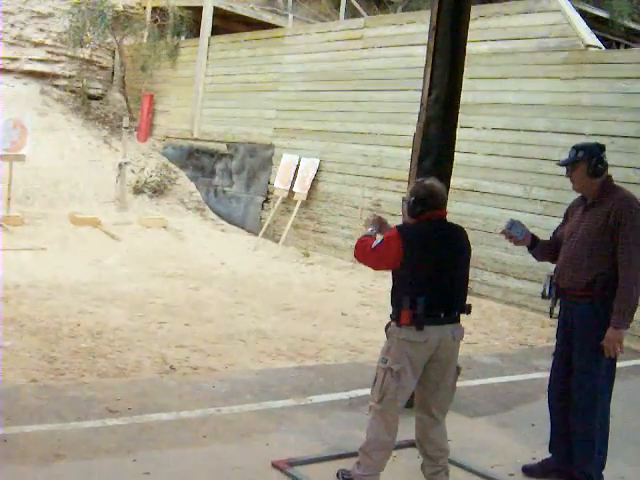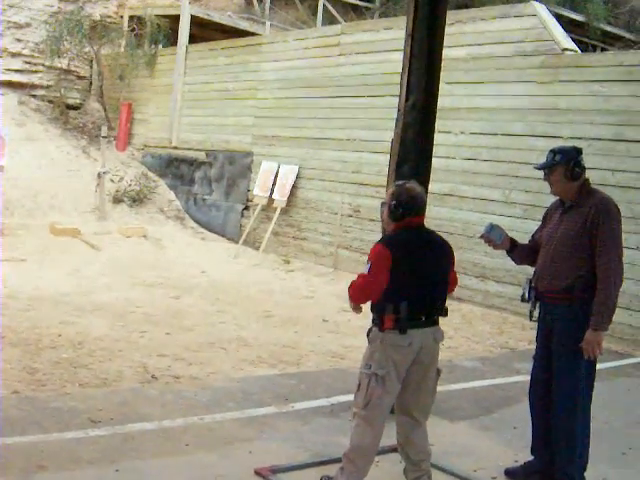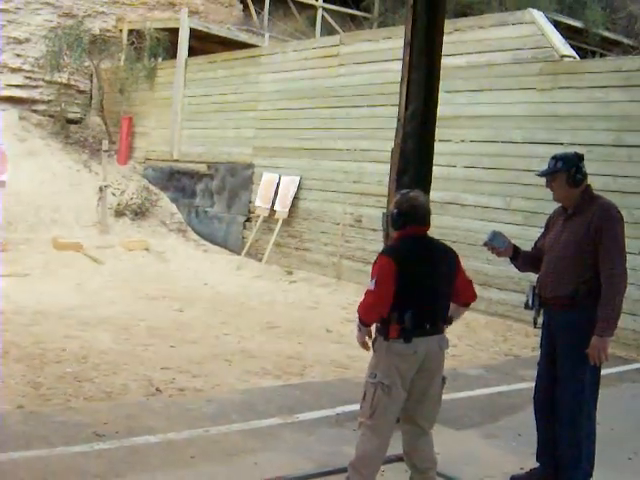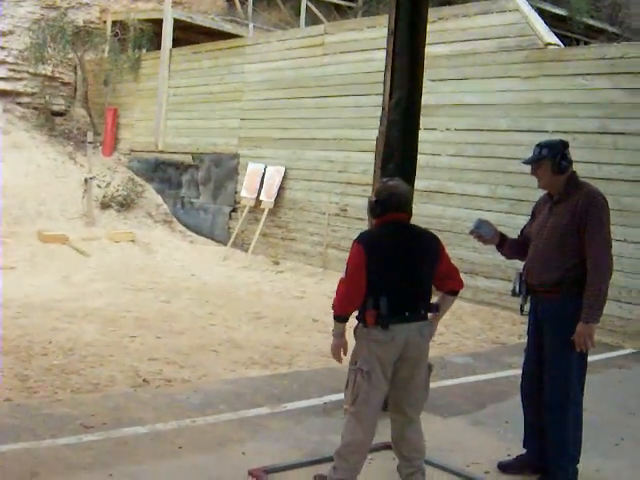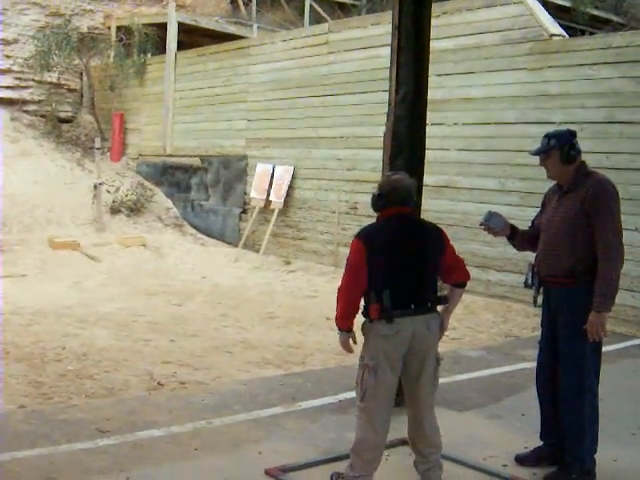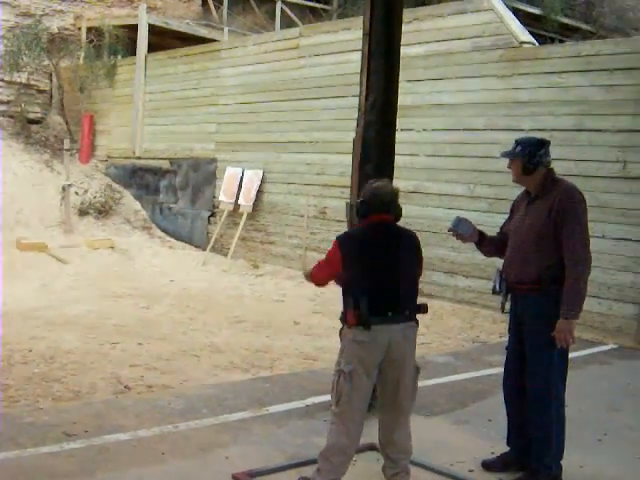
dt=0.4s
person 1, frame 1
right shoulder: (577, 206)
right elbow: (556, 251)
right wrist: (531, 242)
left hip: (598, 311)
right hip: (569, 307)
left knee: (589, 396)
right knee: (559, 388)
person 1, frame 2
left shoulder: (601, 208)
right shoulder: (555, 209)
left elbow: (609, 272)
right elbow: (535, 254)
left wrist: (598, 326)
right wrist: (509, 246)
left hip: (577, 313)
right hip: (548, 309)
left knee: (570, 397)
right knee: (540, 391)
person 1, frame 3
left shoulder: (603, 214)
right shoulder: (558, 215)
left elbow: (614, 278)
right elbow: (539, 261)
left wrist: (603, 332)
right wrist: (513, 253)
left hip: (581, 318)
right hip: (552, 316)
left knee: (575, 403)
right knee: (545, 398)
person 1, frame 4
left shoulder: (588, 200)
right shoulder: (544, 203)
left elbow: (599, 264)
right elbow: (525, 248)
left wrist: (589, 318)
right wrist: (499, 241)
left hip: (567, 306)
right hip: (540, 303)
left knee: (562, 390)
right knee: (532, 385)
person 1, frame 5
left shoulder: (598, 189)
right shoulder: (554, 193)
left elbow: (610, 254)
right elbow: (536, 239)
left wrist: (600, 307)
right wrist: (510, 232)
left hip: (580, 296)
right hip: (553, 294)
left knee: (577, 381)
right knee: (548, 376)
right ankle: (554, 446)
person 1, frame 6
left shoulder: (565, 197)
right shoulder: (523, 200)
left elbow: (577, 261)
right elbow: (505, 246)
left wrist: (568, 315)
right wrist: (478, 238)
left hip: (547, 303)
right hip: (520, 300)
left knee: (544, 387)
right knee: (515, 382)
right ankle: (520, 452)
person 2, frame 1
left shoulder: (405, 236)
right shoulder: (459, 237)
left elbow: (365, 252)
left wrist: (372, 230)
right wrist: (388, 229)
left hip: (412, 332)
right hip: (449, 331)
left knee: (385, 406)
right knee: (434, 409)
person 2, frame 2
left shoulder: (389, 245)
right shoulder: (441, 246)
left elbow: (364, 290)
right elbow: (449, 284)
left wrist: (354, 293)
left hip: (393, 337)
right hip: (429, 334)
left knee: (370, 412)
right knee: (415, 412)
person 2, frame 3
left shoulder: (392, 255)
right shoulder: (447, 254)
left elbow: (375, 304)
right elbow: (465, 297)
left wrist: (363, 325)
left hip: (398, 346)
right hip: (433, 344)
left knee: (376, 421)
right knee: (420, 420)
person 2, frame 4
left shoulder: (367, 241)
right shoulder: (429, 241)
left elbow: (349, 292)
right elbow: (452, 284)
left wrist: (338, 331)
right wrist: (434, 319)
left hip: (378, 333)
right hip: (417, 332)
left knee: (361, 410)
right knee: (409, 409)
person 2, frame 5
left shoulder: (368, 237)
right shoulder: (432, 234)
left elbow: (351, 287)
right elbow: (459, 276)
left wrist: (344, 327)
right wrist: (445, 314)
left hip: (386, 327)
right hip: (426, 324)
left knee: (375, 405)
right knee: (422, 402)
person 2, frame 6
left shoulder: (349, 242)
right shoulder: (410, 241)
left elbow: (321, 275)
left wrist: (309, 272)
left hip: (364, 333)
right hip: (404, 330)
left knee: (347, 411)
right knee: (397, 409)
